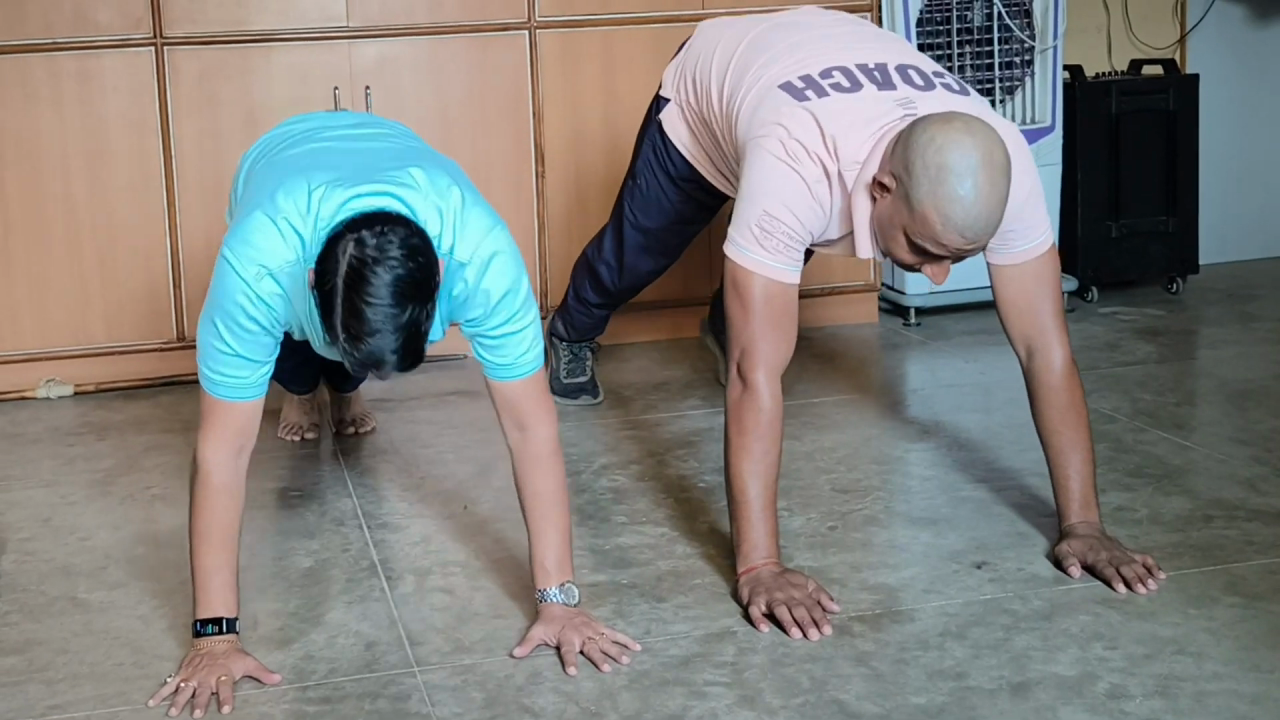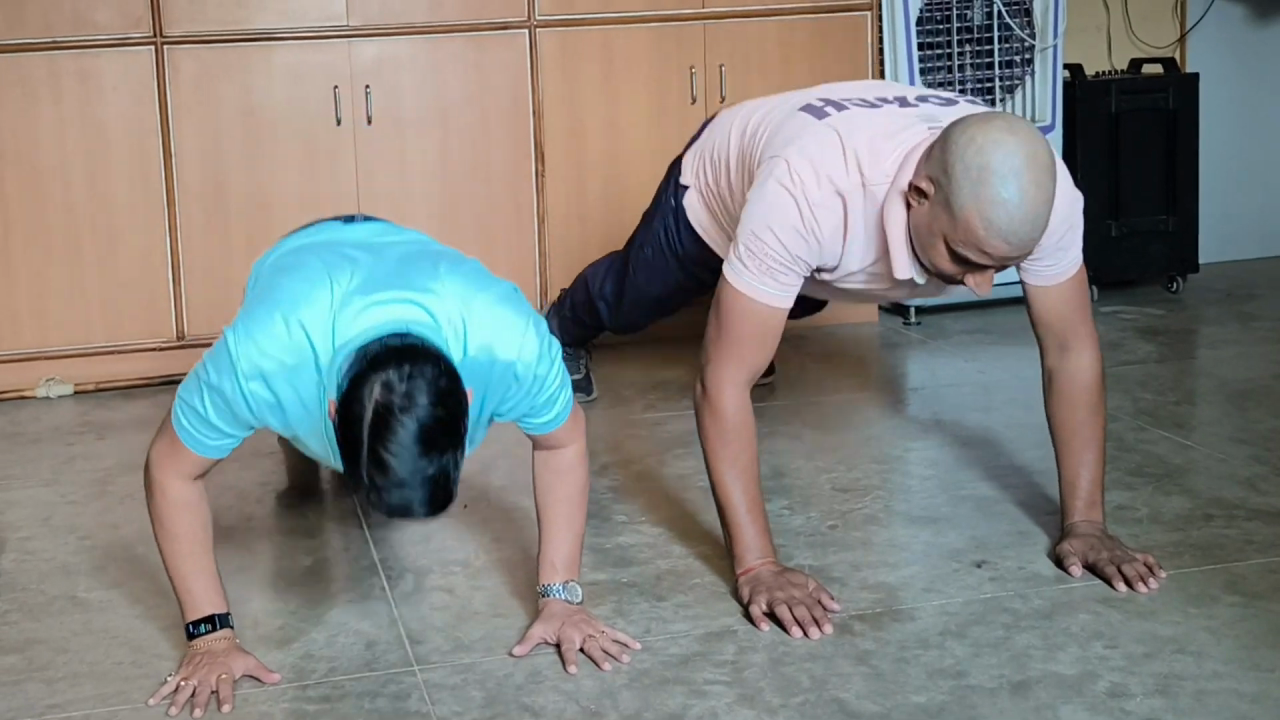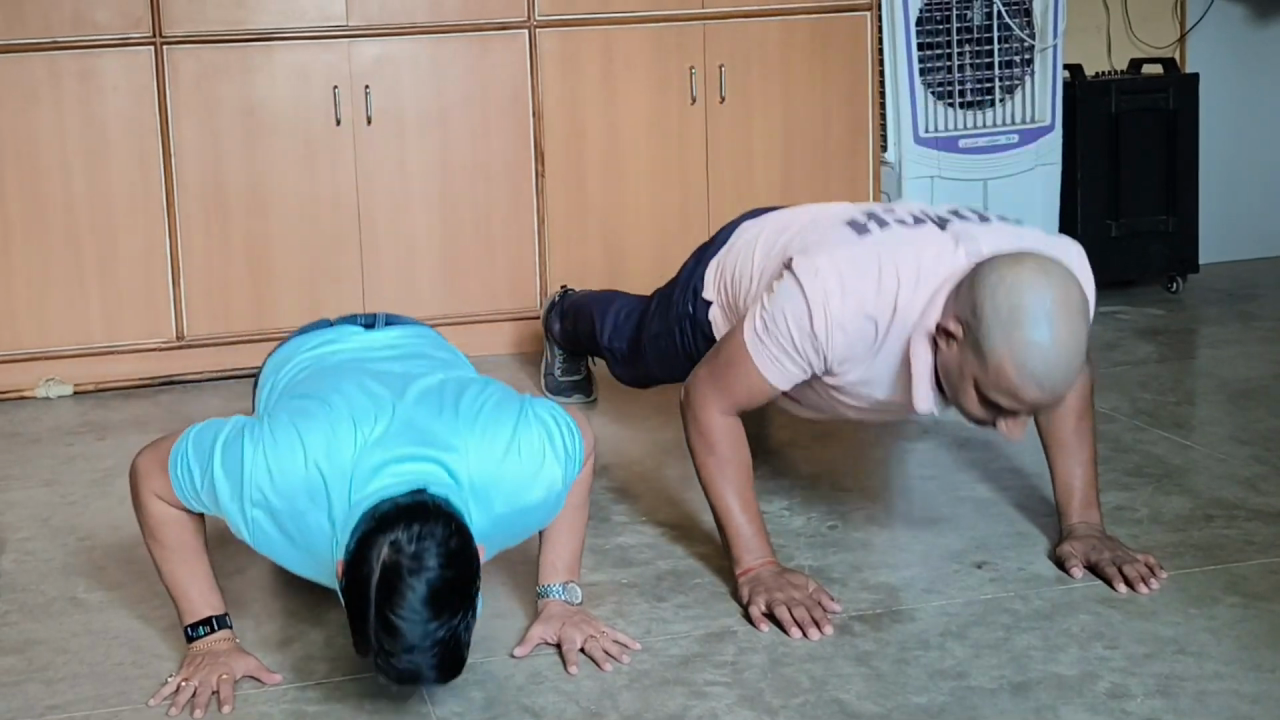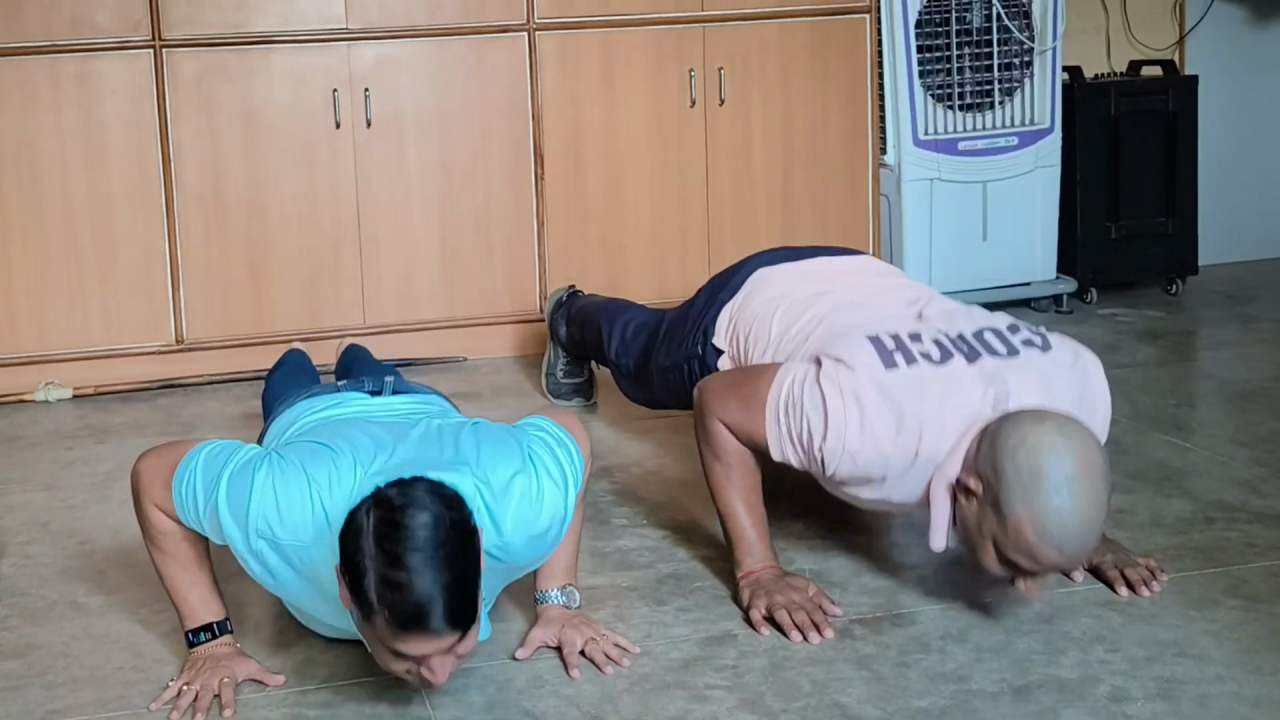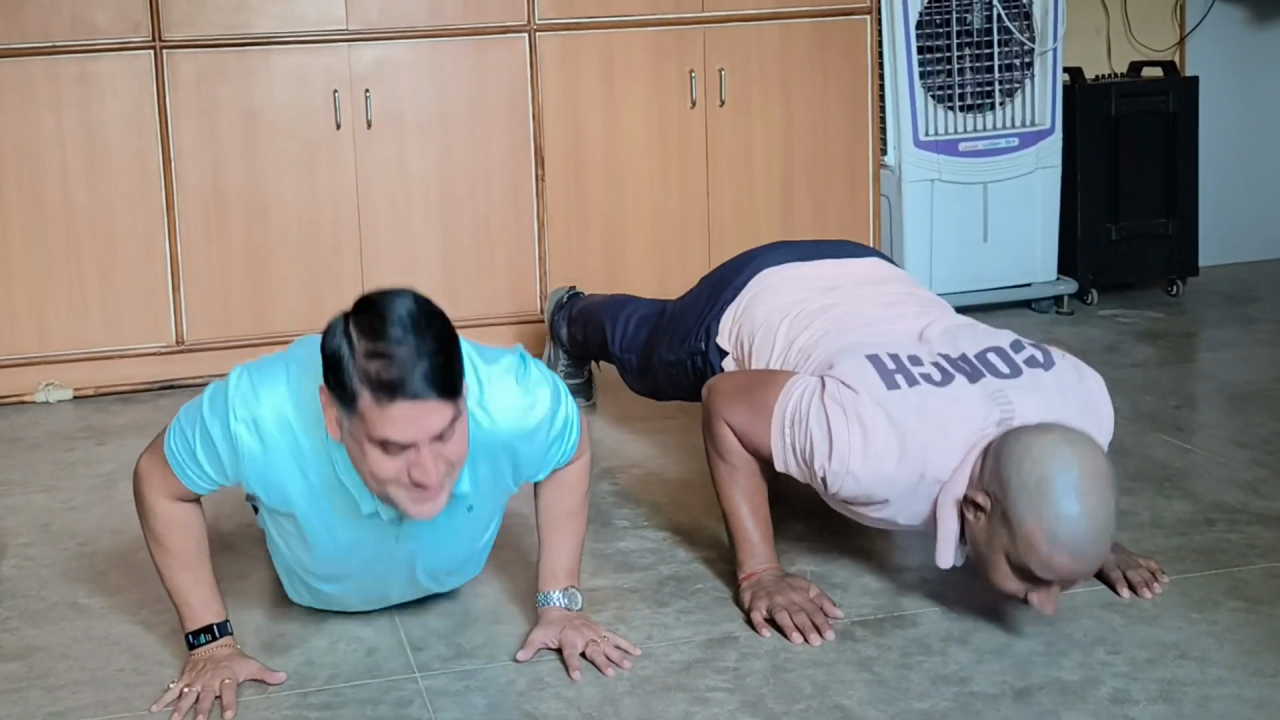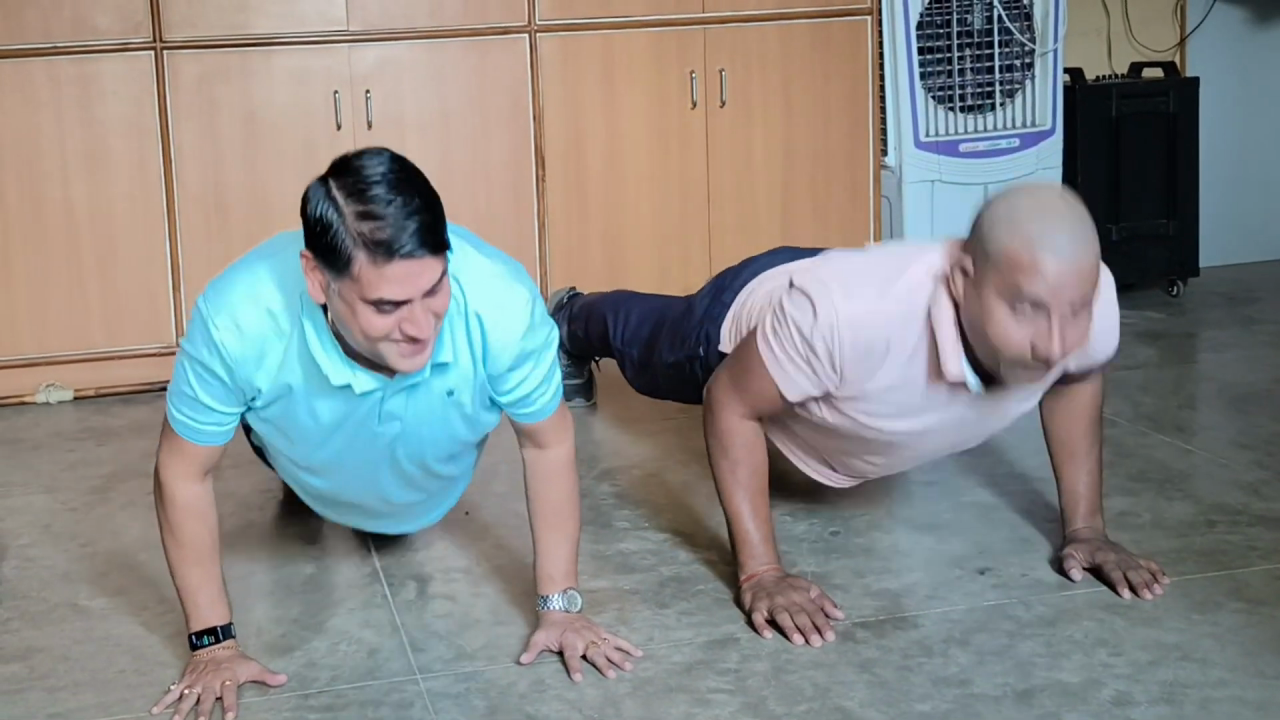
dt=0.2s
person 1, frame 1
left shoulder: (1001, 161)
right shoulder: (796, 165)
left elbow: (1045, 346)
right elbow: (758, 374)
left wrist: (1082, 524)
right wrist: (758, 565)
left knee: (774, 268)
right knee: (633, 255)
left ankle: (726, 324)
right ankle: (571, 334)
person 1, frame 2
left shoulder: (1041, 186)
right shoulder: (811, 189)
left elbow: (1071, 347)
right elbow: (724, 383)
left wrist: (1084, 522)
right wrist: (756, 566)
right hip: (719, 186)
left knee: (781, 304)
right knee: (630, 299)
left ankle: (742, 322)
right ankle: (566, 331)
person 1, frame 3
left shoulder: (1060, 276)
right shoulder: (837, 299)
left elbow: (1069, 384)
right elbow: (706, 406)
left wrist: (1083, 523)
right wrist: (756, 567)
right hip: (737, 277)
right knee: (637, 351)
right ankle: (568, 320)
person 1, frame 4
left shoulder: (1082, 397)
right shoulder: (867, 421)
right elbow: (713, 407)
left wrist: (1086, 535)
right wrist: (757, 571)
right hip: (751, 306)
right knee: (642, 360)
right ankle: (572, 319)
person 1, frame 5
left shoulder: (1088, 410)
right shoulder: (874, 452)
right elbow: (721, 405)
left wrist: (1090, 540)
right wrist: (759, 572)
right hip: (756, 305)
right knee: (644, 351)
right ankle: (573, 320)
person 1, frame 6
left shoulder: (1088, 301)
right shoulder: (840, 311)
left elbow: (1077, 384)
right elbow: (728, 405)
left wrist: (1085, 529)
right wrist: (759, 571)
right knee: (648, 350)
right ankle: (575, 318)
person 2, frame 1
left shoulder: (478, 251)
right shoulder: (261, 258)
left elbow: (530, 422)
right elbow: (221, 450)
left wrist: (558, 597)
right wrist: (215, 632)
left knee: (349, 370)
right knee: (299, 364)
left ankle: (343, 388)
right ankle: (299, 388)
person 2, frame 2
left shoulder: (511, 341)
right shoulder: (260, 355)
left elbow: (564, 441)
right elbow: (170, 470)
left wrist: (561, 595)
right wrist: (210, 631)
right ankle: (294, 427)
person 2, frame 3
left shoulder: (525, 466)
right shoulder: (273, 478)
left elbow: (580, 444)
right elbow: (149, 478)
left wrist: (560, 594)
right wrist: (209, 631)
left hip: (421, 354)
right hip: (307, 360)
person 2, frame 4
left shoulder: (526, 506)
right shoulder: (279, 518)
left elbow: (570, 430)
right elbow: (149, 478)
left wrist: (558, 599)
right wrist: (211, 638)
left ankle: (356, 373)
right ankle: (295, 374)
person 2, frame 5
left shoulder: (516, 402)
right shoulder: (255, 416)
left elbow: (571, 455)
right elbow: (157, 485)
left wrist: (559, 599)
right wrist: (209, 638)
person 2, frame 6
left shoulder: (500, 299)
right shoulder: (237, 318)
left elbow: (548, 444)
right elbow: (182, 477)
left wrist: (560, 602)
right wrist: (212, 639)
